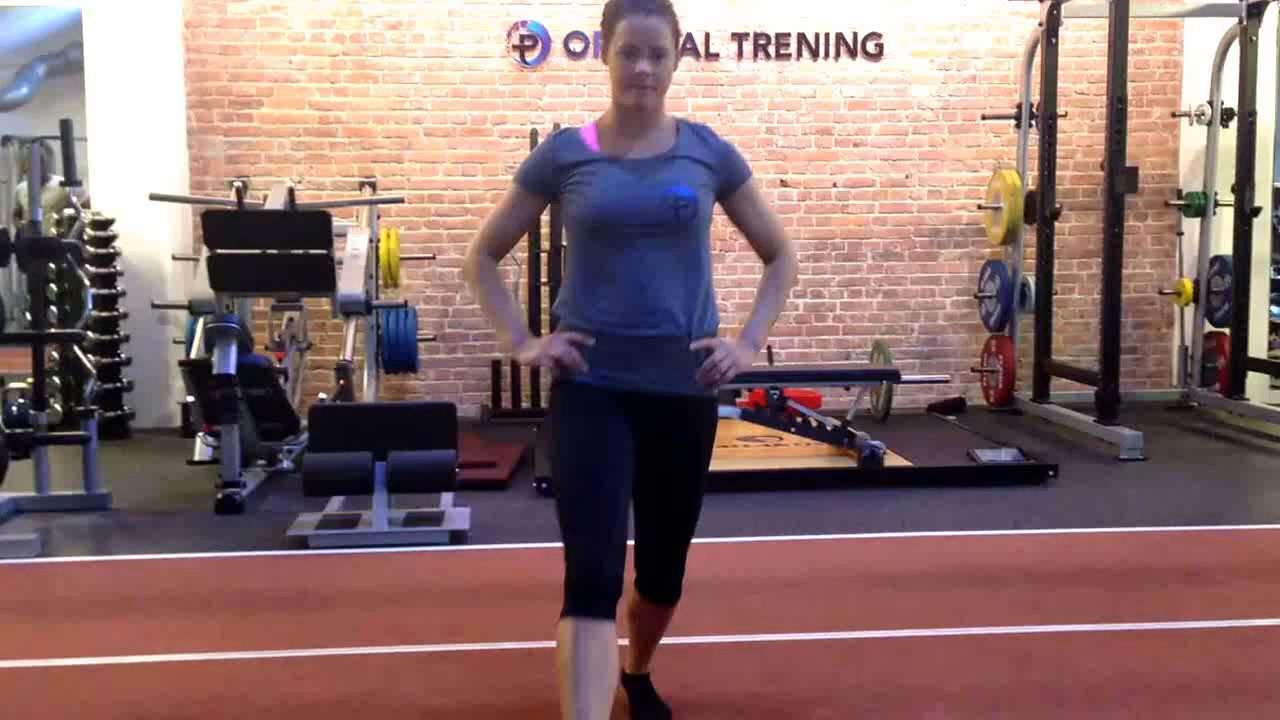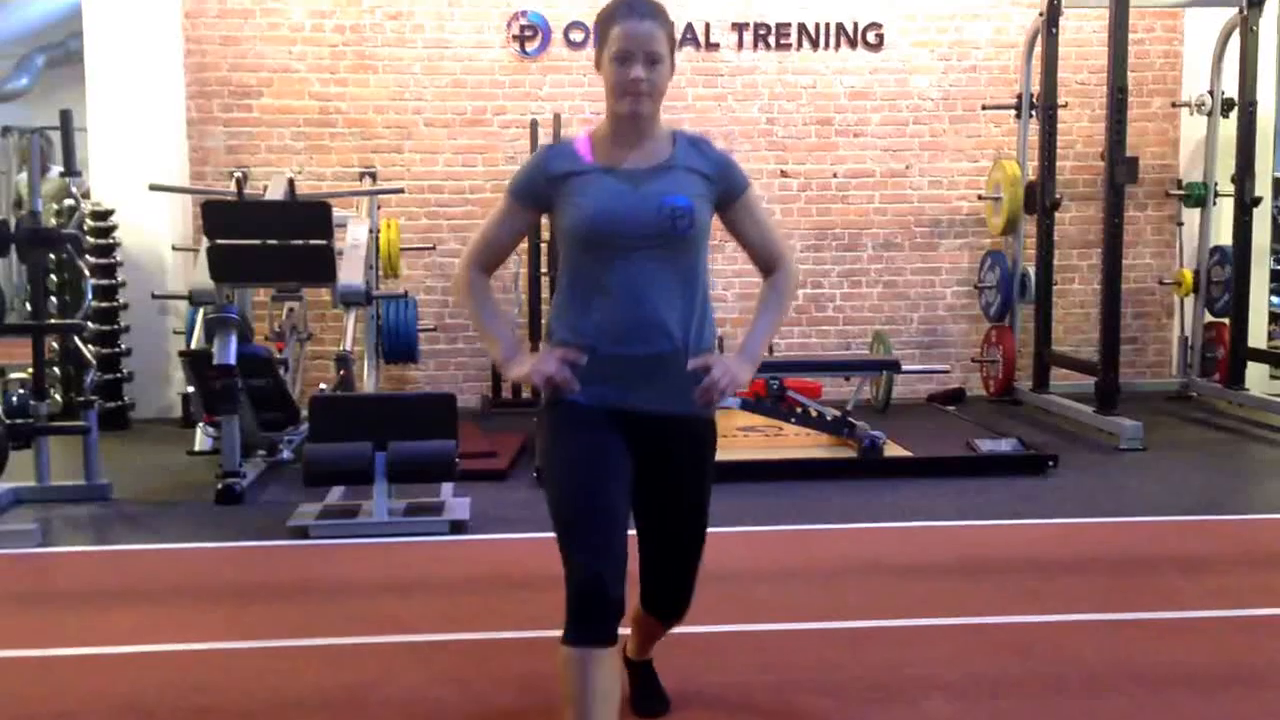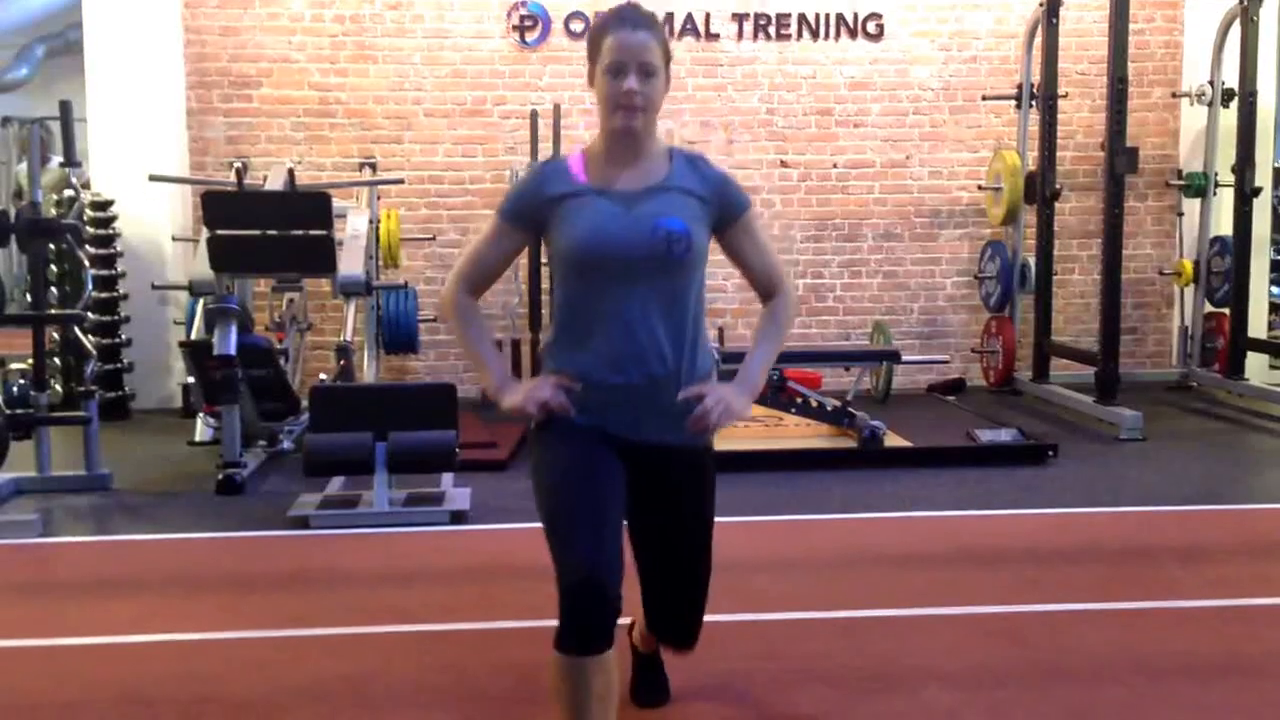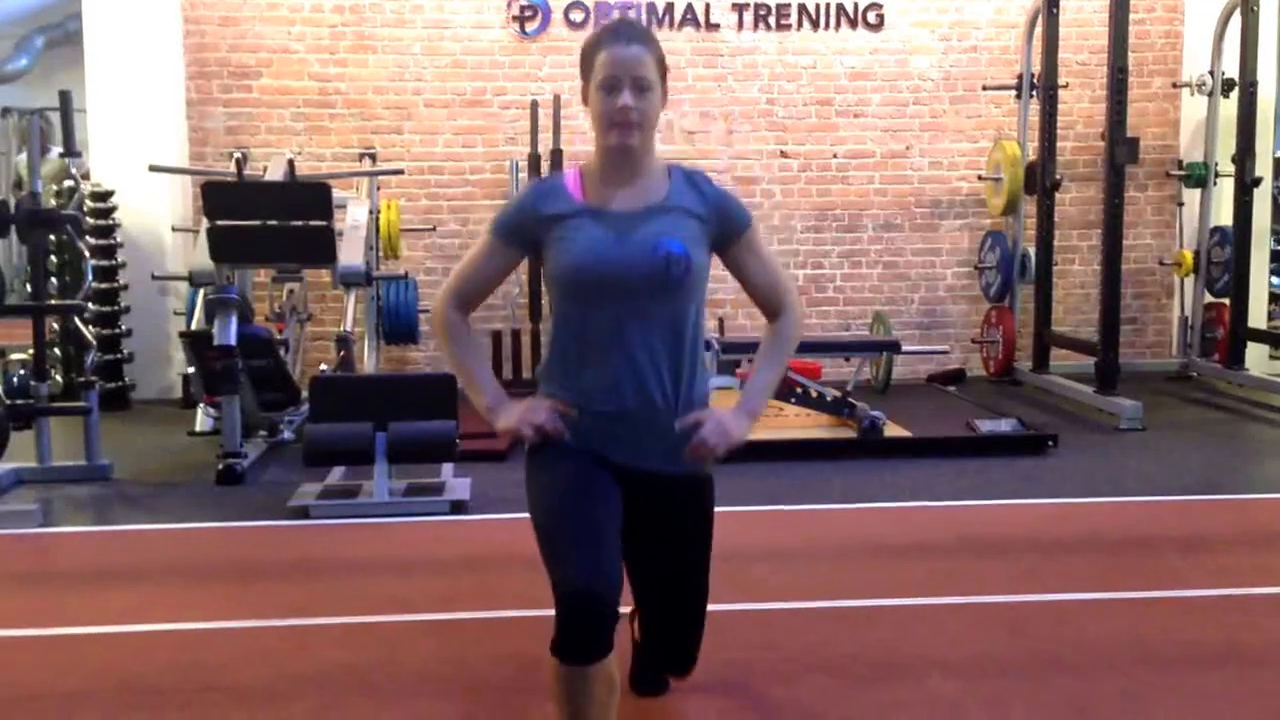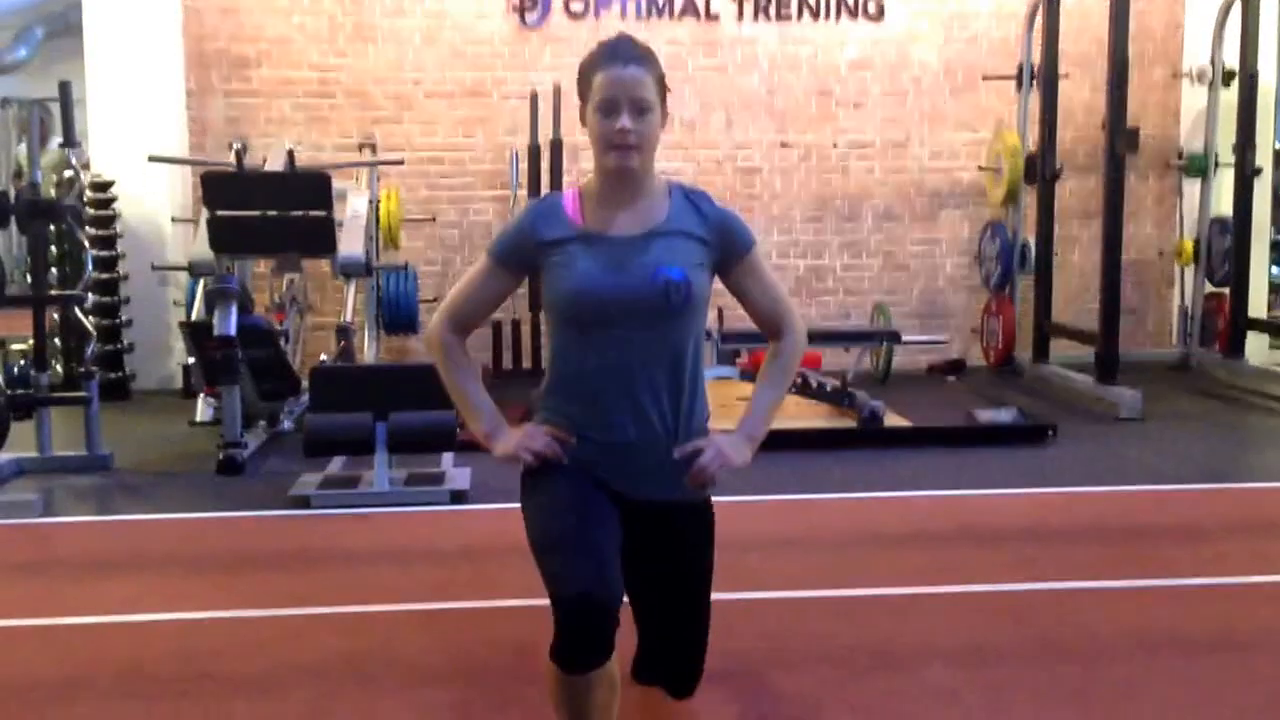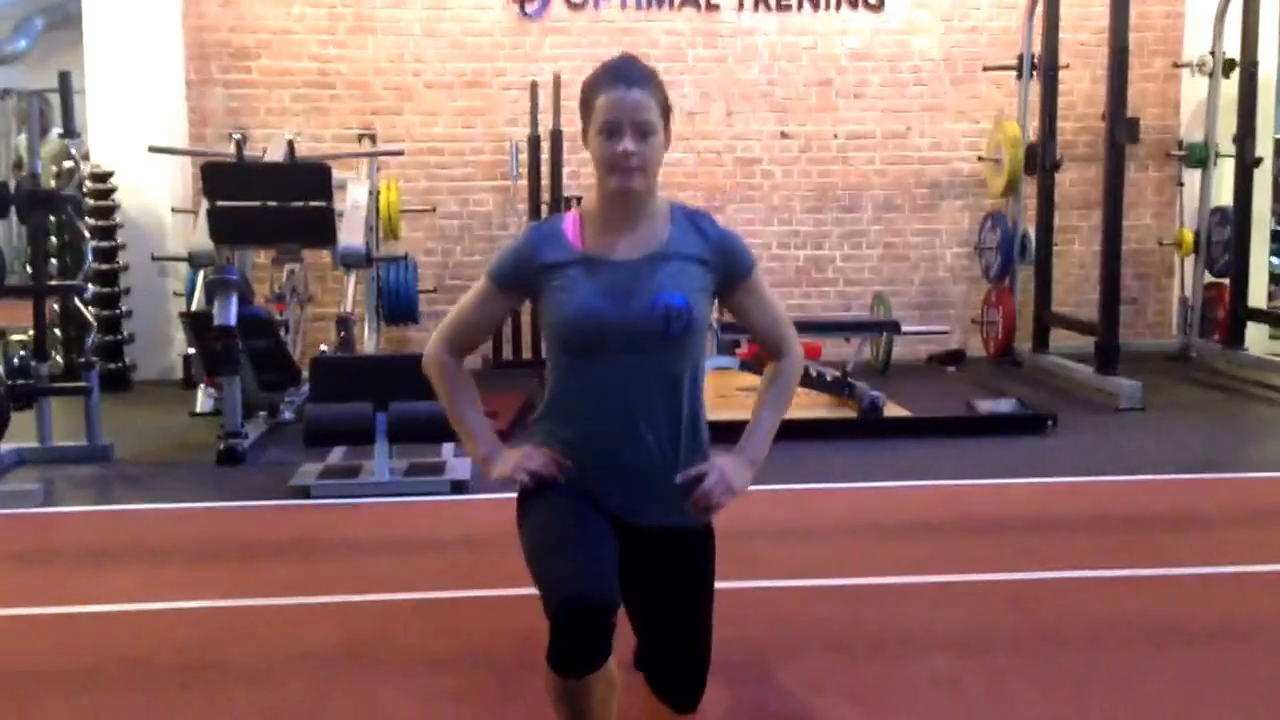
dt=0.1s
person 1, frame 1
left shoulder: (708, 152)
right shoulder: (563, 154)
left elbow: (780, 257)
right elbow: (483, 257)
left wrist: (750, 341)
right wrist: (519, 342)
left hip: (681, 388)
right hip: (589, 386)
left knee: (665, 566)
right knee: (593, 569)
person 1, frame 2
left shoulder: (706, 163)
right shoulder: (557, 165)
left elbow: (779, 269)
right elbow: (474, 270)
left wrist: (746, 357)
right wrist: (512, 357)
left hip: (678, 403)
right hip: (584, 402)
left knee: (672, 586)
right knee: (594, 589)
left ankle: (639, 658)
person 1, frame 3
left shoulder: (704, 184)
right shoulder: (550, 185)
left elbow: (779, 294)
right elbow: (461, 292)
left wrist: (742, 388)
right wrist: (504, 385)
left hip: (675, 431)
right hip: (578, 425)
left knee: (678, 621)
right knee: (589, 592)
left ankle: (644, 645)
person 1, frame 4
left shoulder: (705, 201)
right shoulder: (545, 203)
left elbow: (784, 311)
right elbow: (452, 308)
left wrist: (744, 411)
right wrist: (497, 406)
left hip: (671, 452)
right hip: (573, 446)
left knee: (674, 650)
right knee: (586, 601)
left ankle: (644, 635)
person 1, frame 5
left shoulder: (708, 223)
right shoulder: (542, 227)
left elbow: (786, 333)
right elbow: (446, 332)
left wrist: (744, 437)
right wrist: (494, 431)
left hip: (672, 477)
right hip: (571, 468)
right knee: (585, 608)
left ankle: (647, 617)
person 1, frame 6
left shoulder: (709, 245)
right shoulder: (543, 249)
left elbow: (785, 353)
right elbow: (444, 352)
left wrist: (746, 458)
right wrist: (491, 452)
left hip: (671, 497)
right hip: (568, 485)
right knee: (581, 609)
left ankle: (650, 622)
